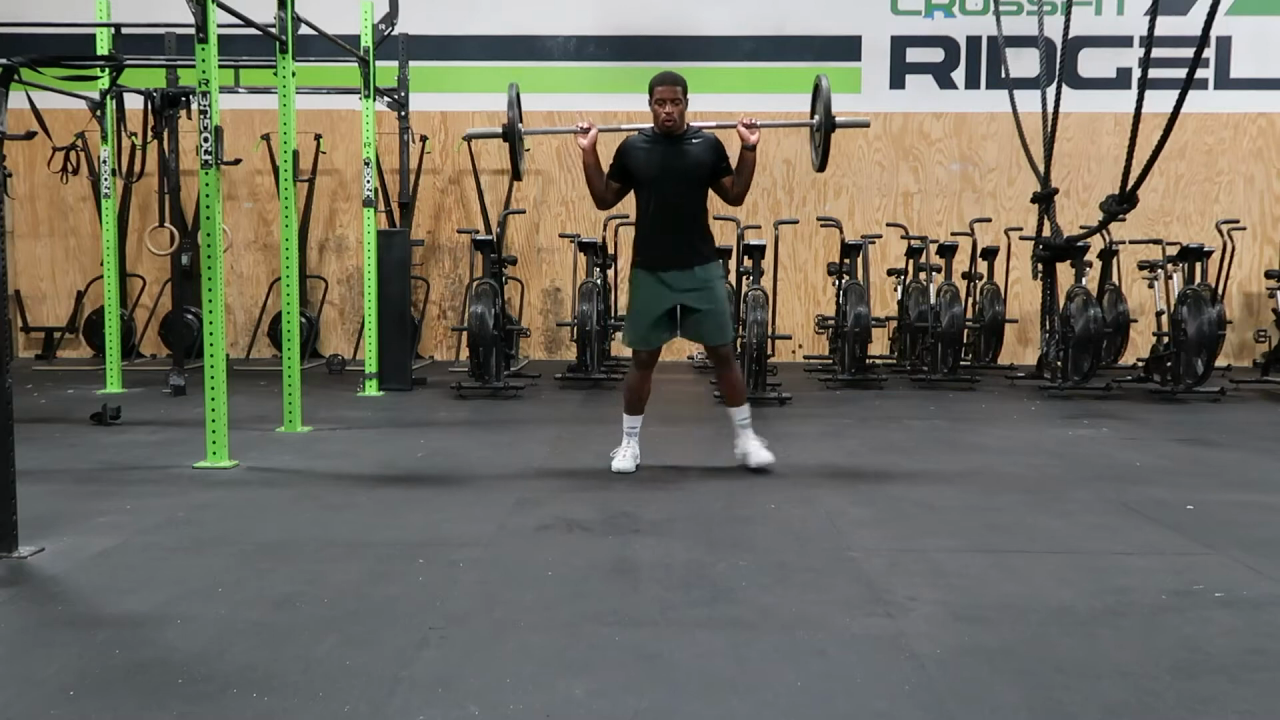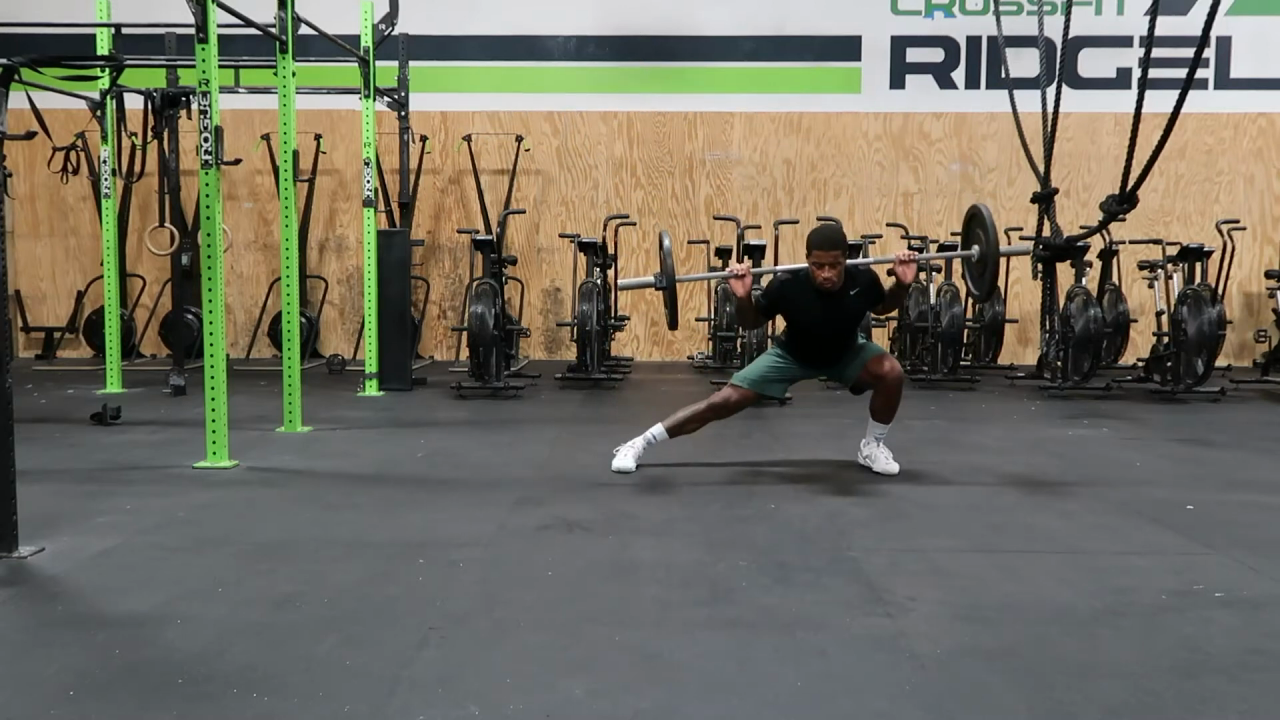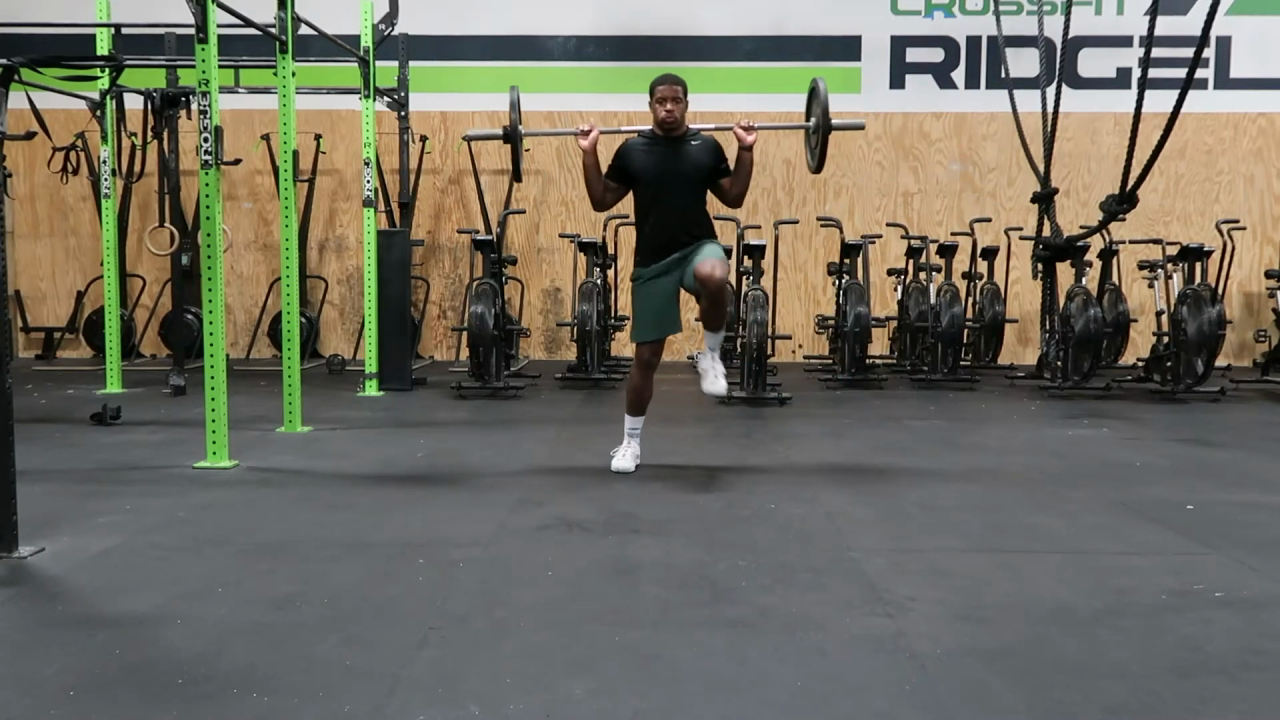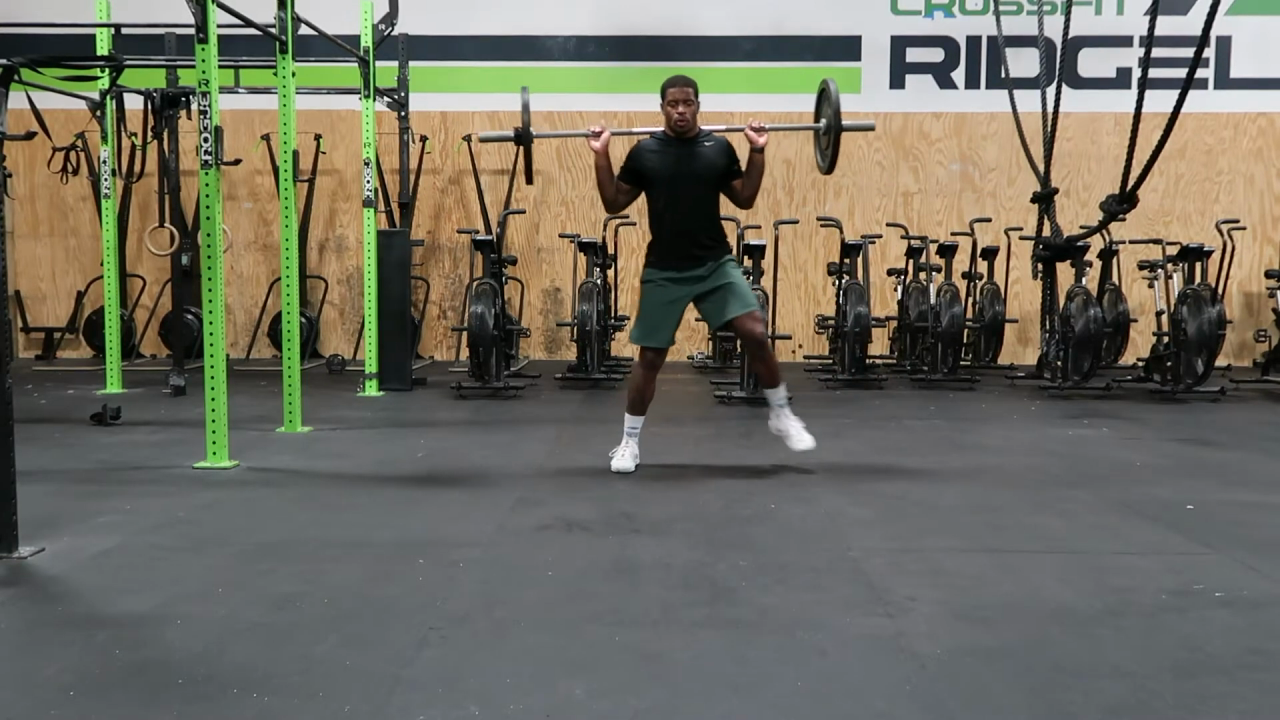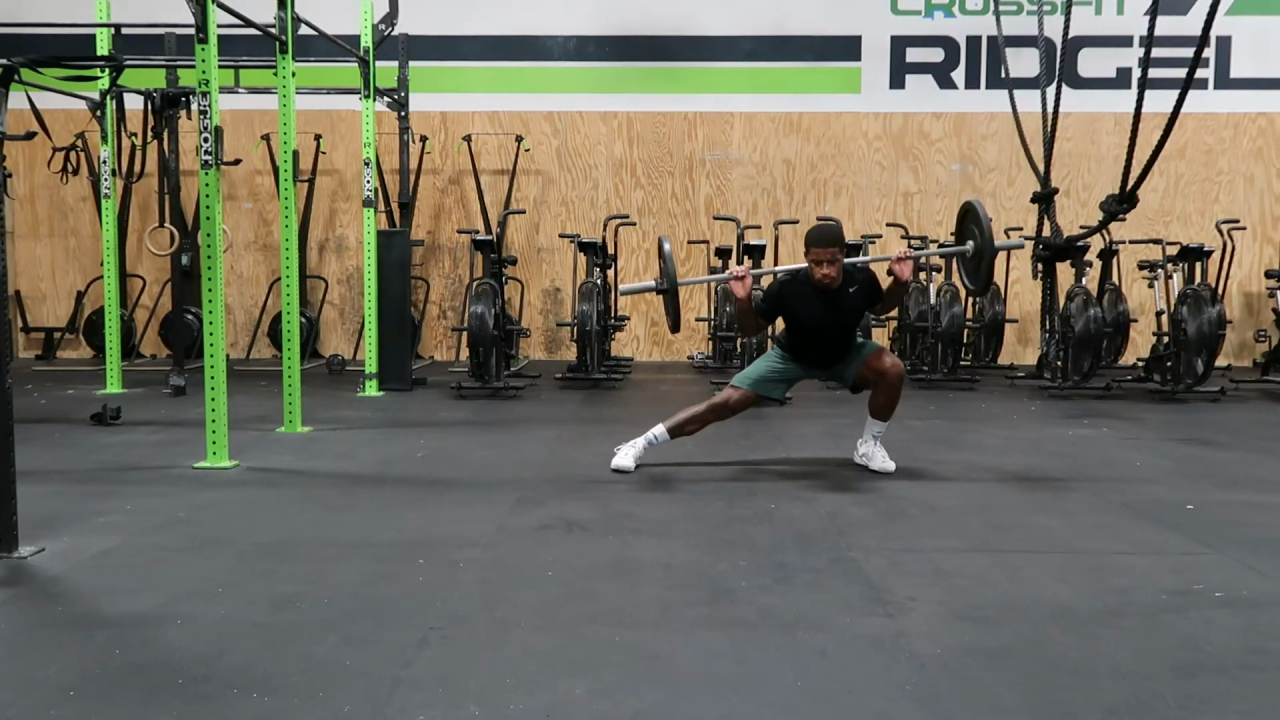
dt=1s
person 1, frame 1
left shoulder: (707, 144)
right shoulder: (632, 147)
left elbow: (735, 196)
right elbow: (603, 200)
left wrist: (749, 149)
right wrist: (588, 150)
left hip: (703, 267)
right hip: (650, 271)
left knee: (724, 354)
right knee: (644, 359)
left ankle: (746, 438)
right ankle: (630, 442)
person 1, frame 2
left shoulder: (863, 280)
right shoulder: (787, 286)
left elbow: (883, 307)
right elbow: (751, 323)
left wrist: (903, 284)
right wrist: (742, 296)
left hip: (846, 353)
right hip: (792, 356)
left knee: (891, 373)
right knee: (723, 402)
left ankle: (872, 446)
right ankle: (637, 444)
person 1, frame 3
left shoulder: (706, 146)
right shoulder: (632, 149)
left elbow: (734, 198)
right elbow: (601, 201)
left wrist: (745, 150)
right wrist: (589, 153)
left hip: (697, 250)
right hip: (652, 263)
left knee: (714, 278)
right knee: (646, 356)
left ankle: (711, 354)
right ankle: (630, 442)
person 1, frame 4
left shoulder: (718, 147)
right shoulder: (644, 151)
left elbow: (744, 199)
right elbow: (614, 204)
left wrist: (757, 151)
right wrist: (601, 156)
left hip: (717, 263)
right hip: (663, 271)
left knee: (756, 336)
right knee: (651, 357)
left ankle: (782, 416)
right ankle: (629, 442)
person 1, frame 5
left shoulder: (861, 279)
right shoulder: (788, 287)
left elbow: (880, 309)
right elbow: (751, 329)
left wrist: (901, 283)
right wrist: (743, 299)
left hip: (845, 353)
right hip: (791, 356)
left knee: (892, 369)
right knee: (725, 403)
left ankle: (869, 445)
right ankle: (638, 445)
